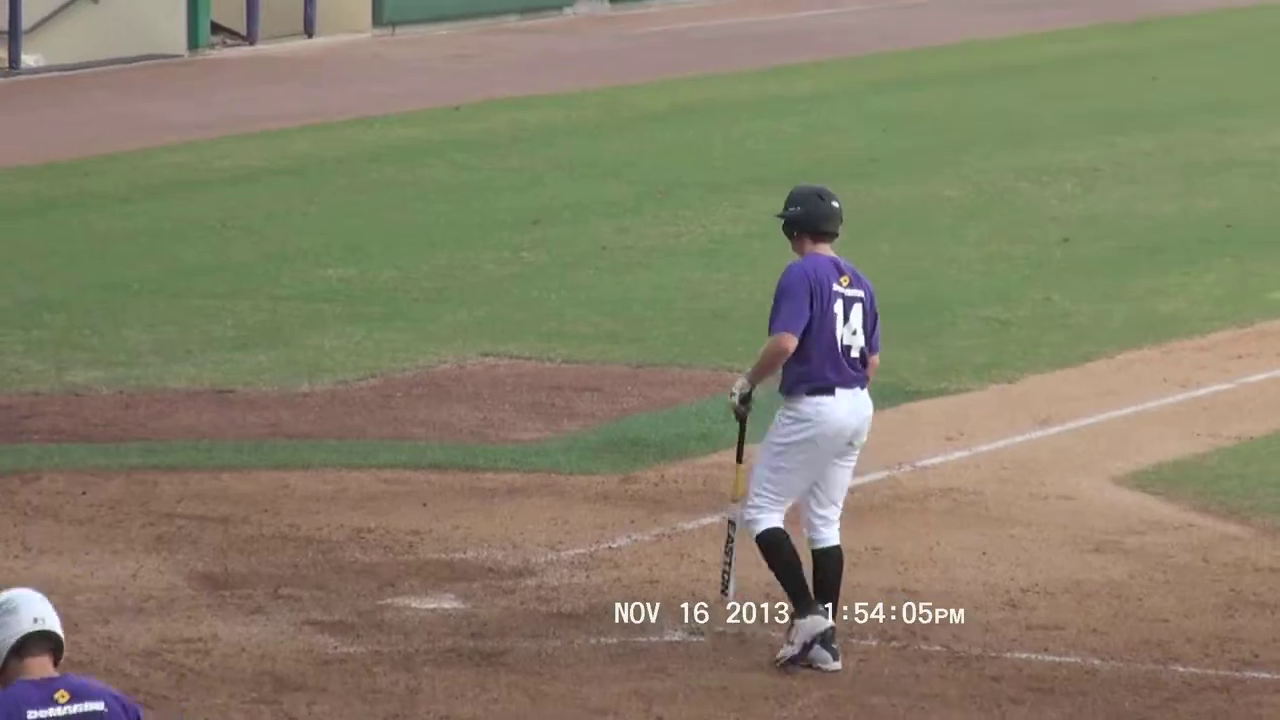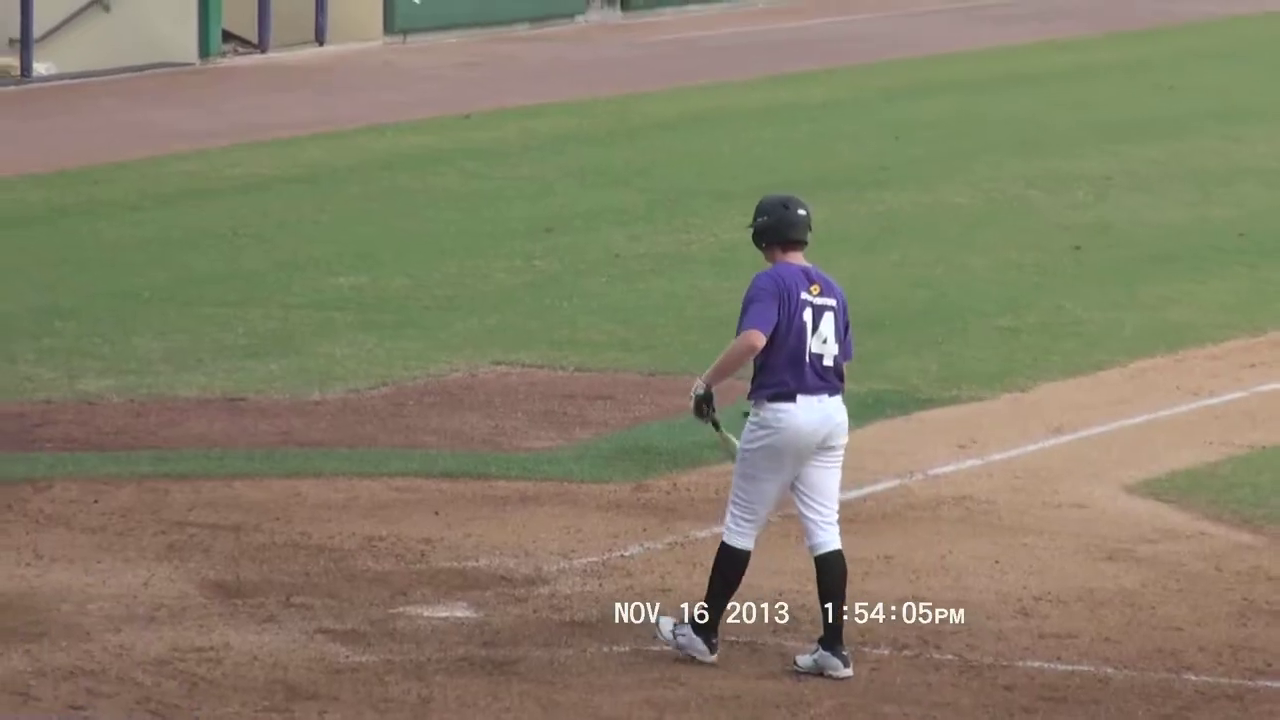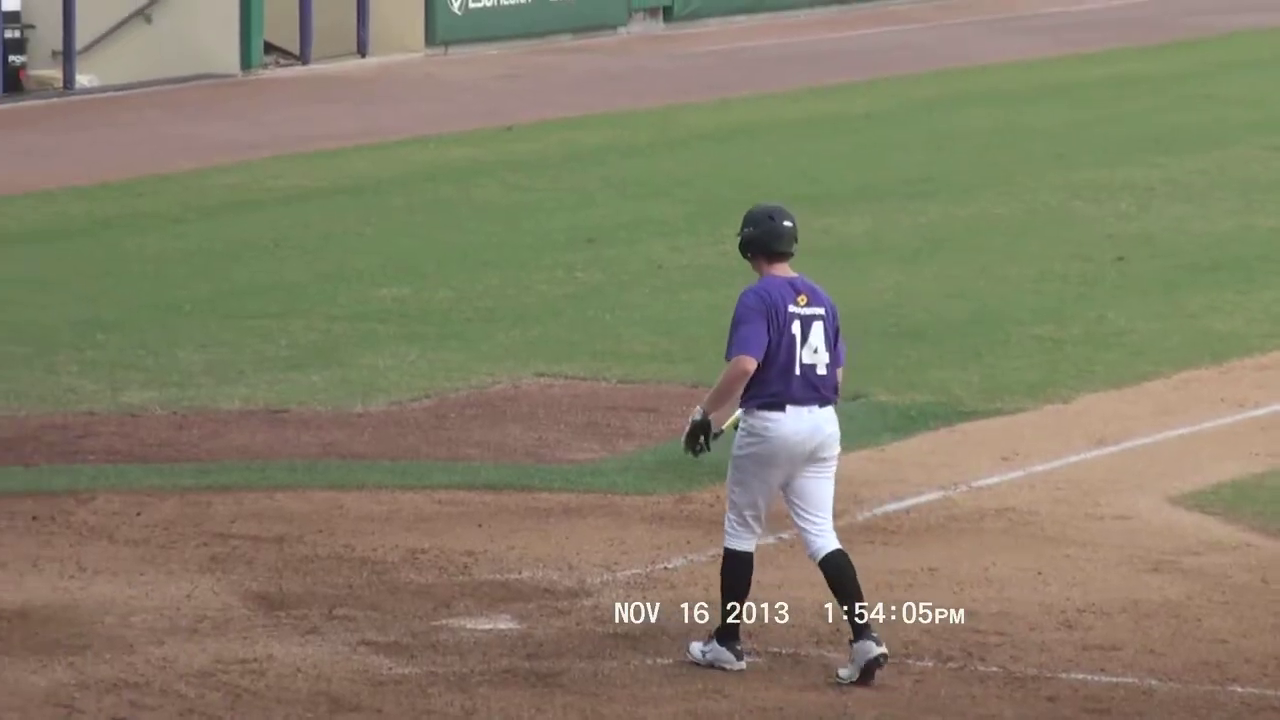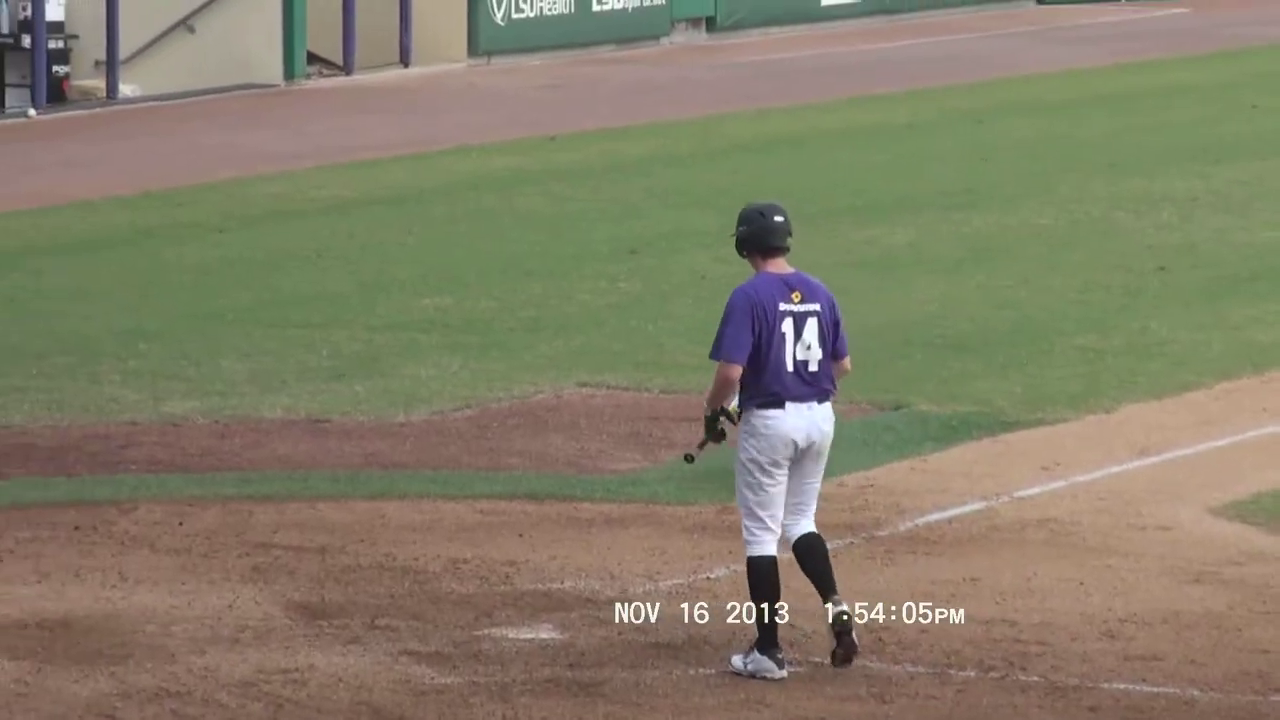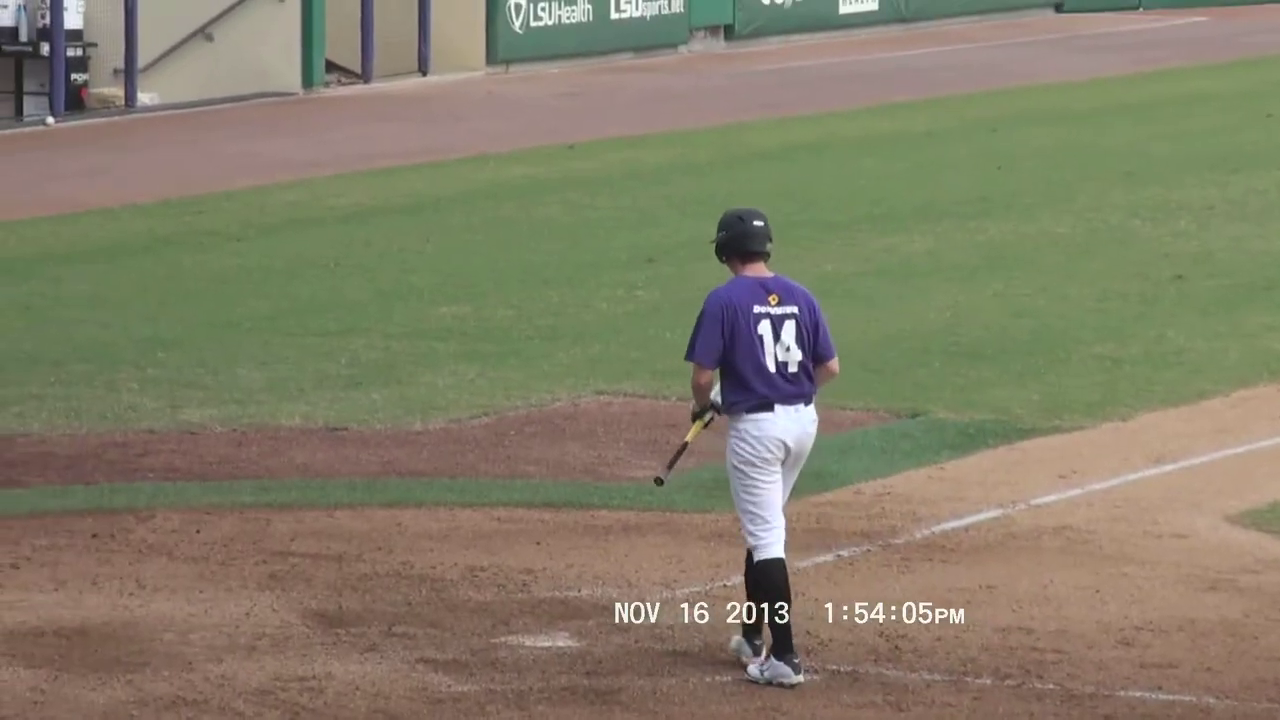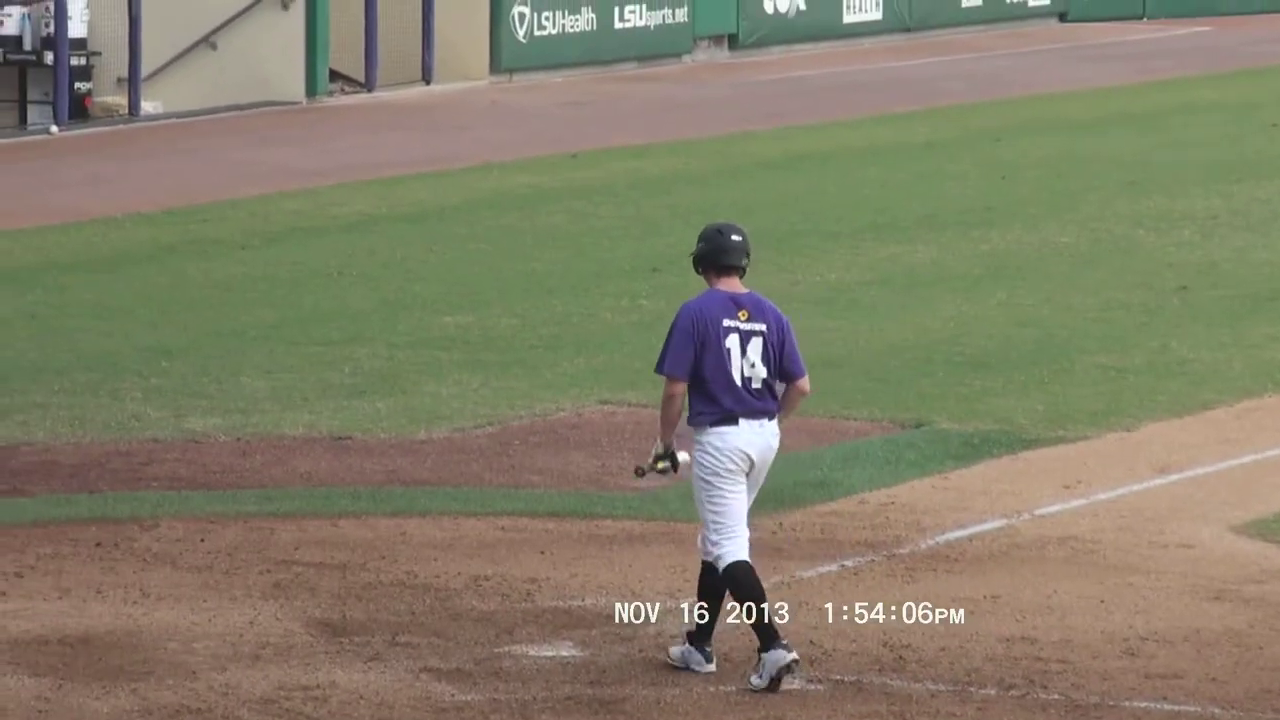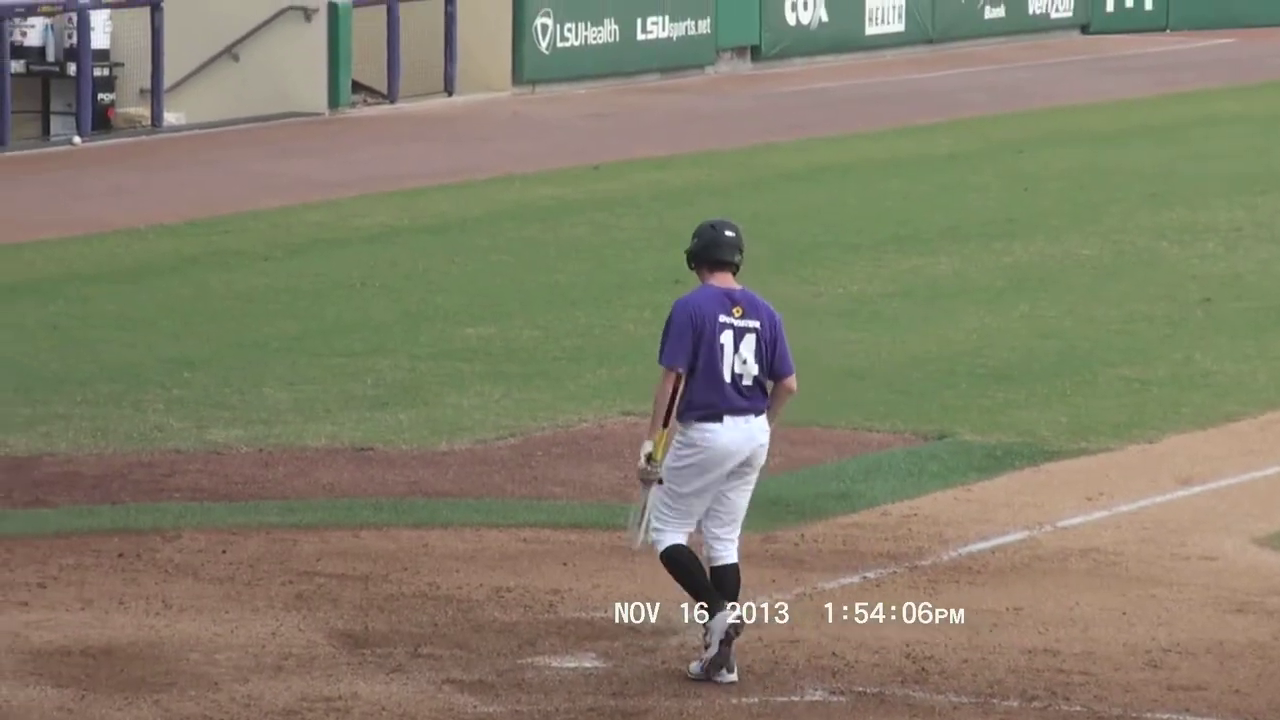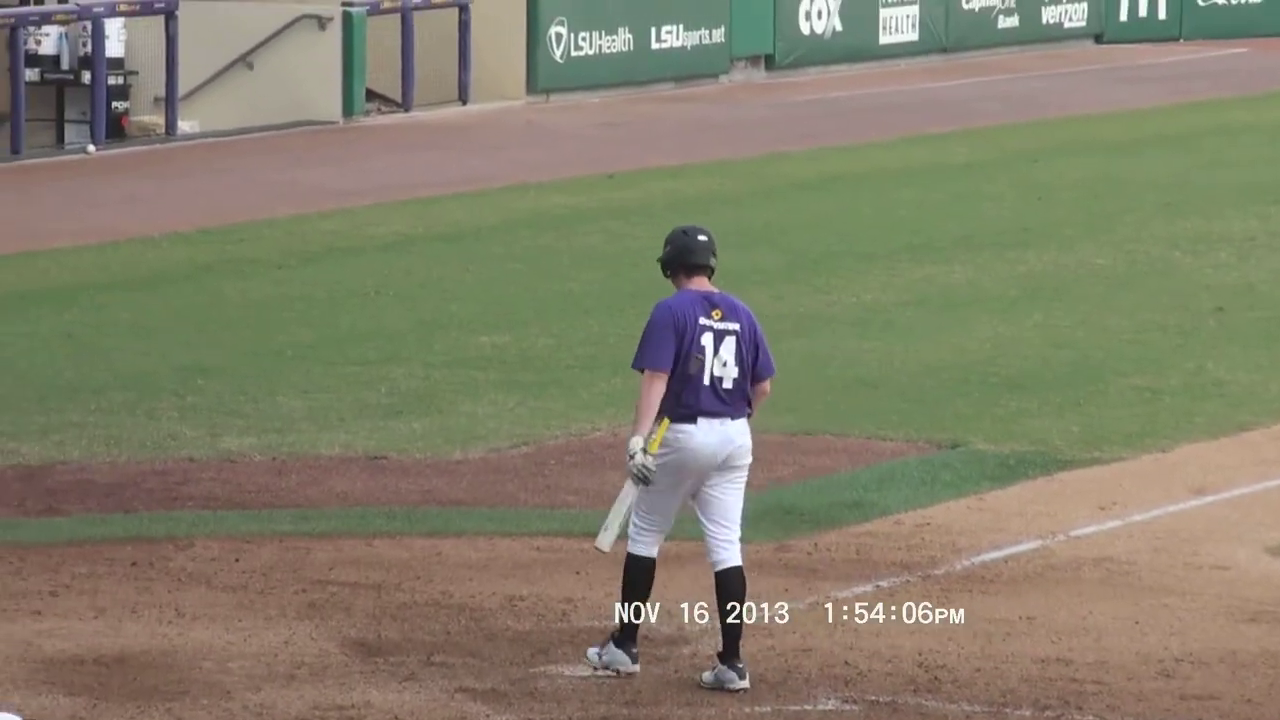
dt=0.2s
person 1, frame 1
left shoulder: (800, 273)
right shoulder: (859, 281)
left elbow: (784, 343)
right elbow: (872, 362)
left wrist: (746, 383)
left hip: (810, 409)
right hip: (857, 408)
left knee: (761, 514)
right knee: (824, 524)
left ankle: (810, 612)
right ankle: (820, 639)
person 1, frame 2
left shoulder: (770, 281)
right shoulder: (832, 289)
left elbow: (752, 341)
right elbow: (841, 365)
left wrist: (706, 383)
left hip: (781, 416)
right hip: (832, 414)
left knee: (742, 526)
right knee: (824, 530)
left ankle: (702, 632)
right ankle: (834, 648)
person 1, frame 3
left shoulder: (758, 296)
right shoulder: (819, 299)
left elbow: (743, 364)
right elbow: (832, 370)
left wrist: (704, 411)
left hip: (769, 427)
right hip: (821, 423)
left knee: (741, 531)
right knee: (820, 534)
left ankle: (727, 642)
right ankle: (865, 637)
person 1, frame 4
left shoulder: (748, 295)
right shoulder: (820, 293)
left elbow: (730, 372)
right elbow: (842, 366)
left wrist: (713, 409)
left hip: (768, 423)
right hip: (819, 418)
left knee: (760, 534)
right knee: (799, 523)
left ankle: (768, 650)
right ankle: (835, 605)
person 1, frame 5
left shoulder: (723, 299)
right shoulder: (801, 296)
left elbow: (703, 376)
right elbow: (830, 367)
left wrist: (702, 405)
left hip: (755, 427)
right hip: (803, 421)
left knee: (763, 536)
right knee: (767, 526)
left ankle: (784, 656)
right ankle: (755, 634)
person 1, frame 6
left shoulder: (695, 312)
right shoulder: (771, 313)
left elbow: (674, 388)
right elbow: (800, 386)
left wrist: (665, 442)
left hip: (719, 440)
right hip: (764, 437)
left knee: (729, 548)
right knee: (717, 539)
left ankle: (773, 645)
right ankle: (698, 644)
person 1, frame 7
left shoulder: (690, 306)
right shoulder: (764, 311)
left elbow: (672, 378)
right elbow: (787, 384)
left wrist: (650, 439)
left hip: (705, 435)
right hip: (753, 435)
left knee: (667, 533)
right knee: (723, 542)
left ankle: (719, 612)
right ankle: (720, 656)
person 1, frame 8
left shoulder: (670, 309)
right shoulder: (742, 313)
left elbow: (655, 380)
right elbow: (762, 387)
left wrist: (638, 440)
left hip: (685, 437)
right hip: (735, 437)
left knee: (645, 536)
right knee: (726, 547)
left ankle: (624, 645)
right ankle: (731, 663)
